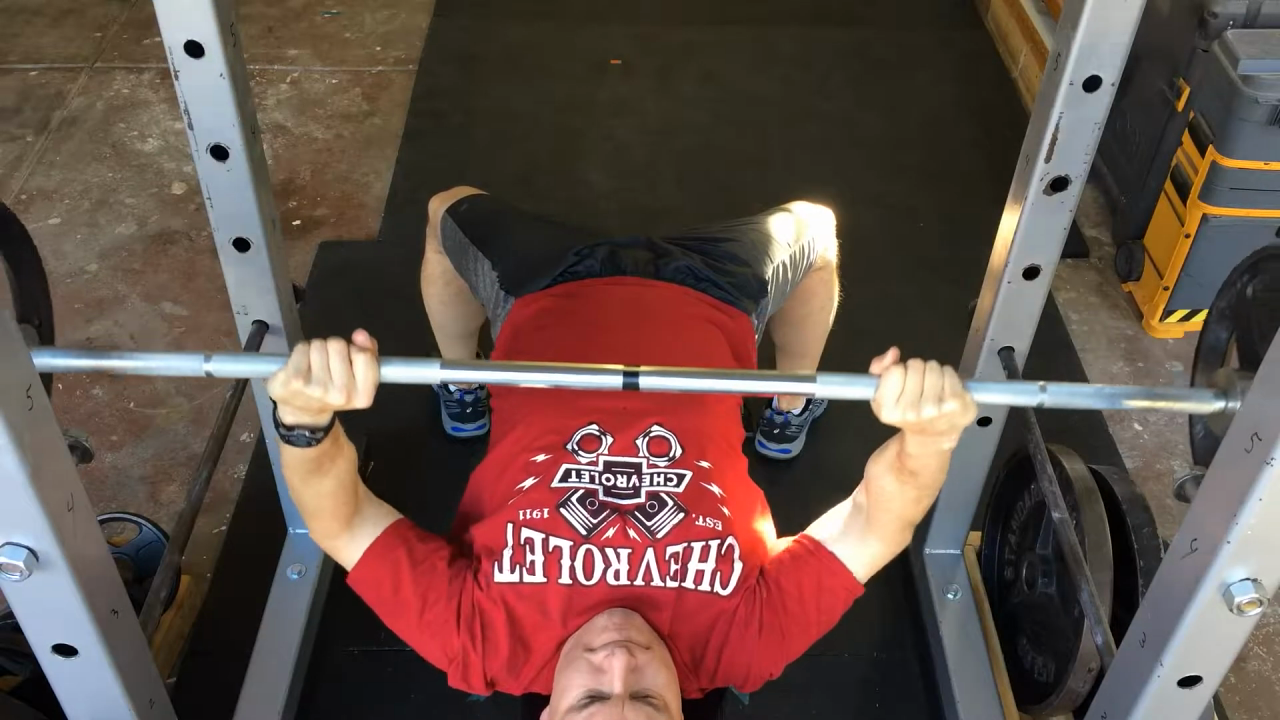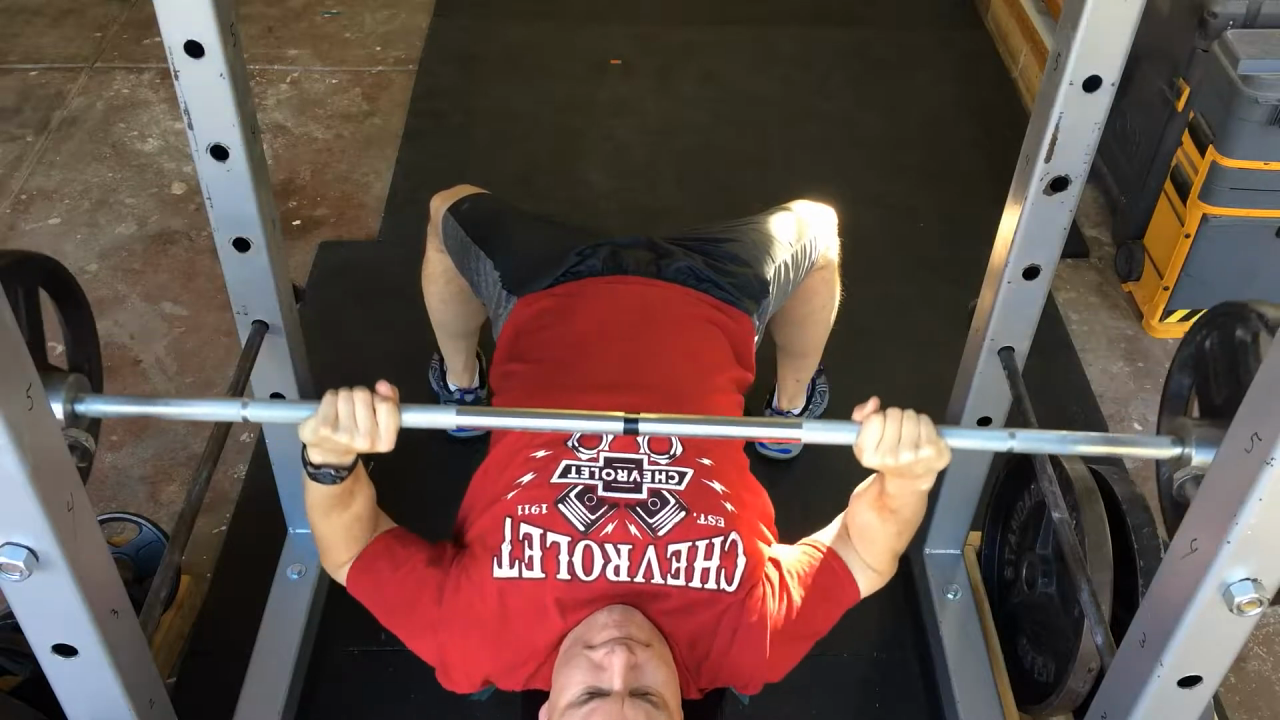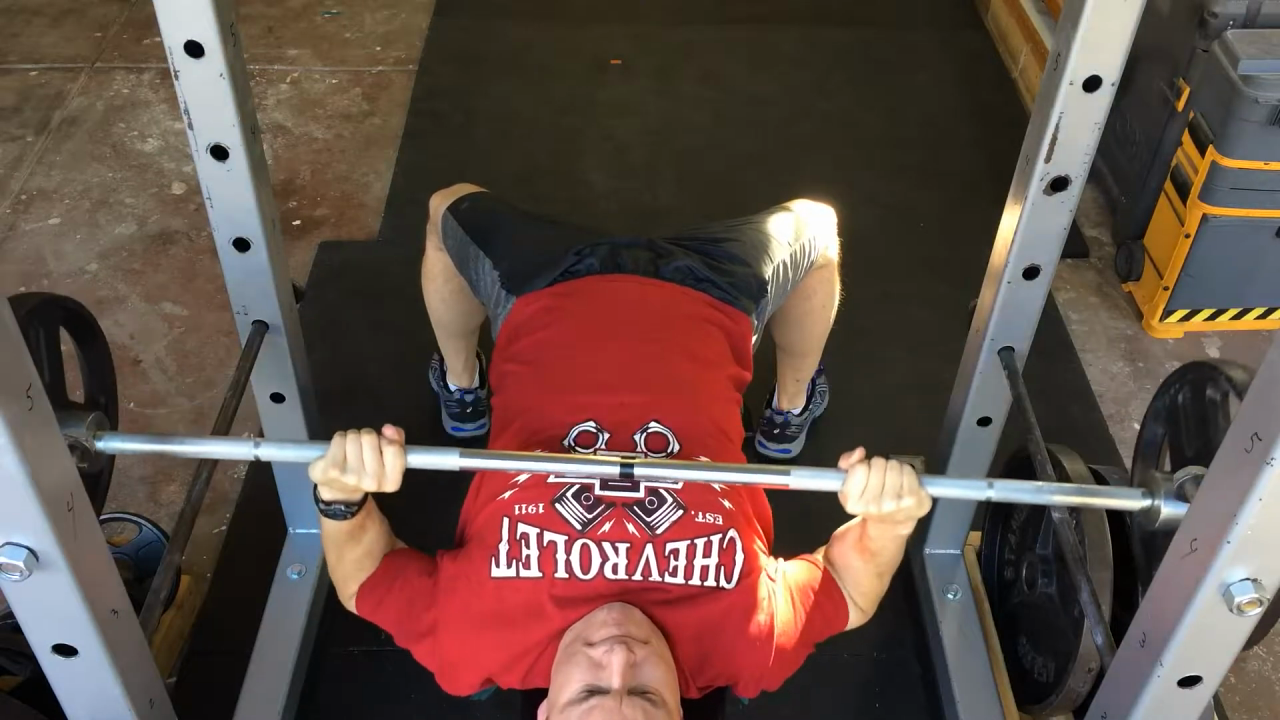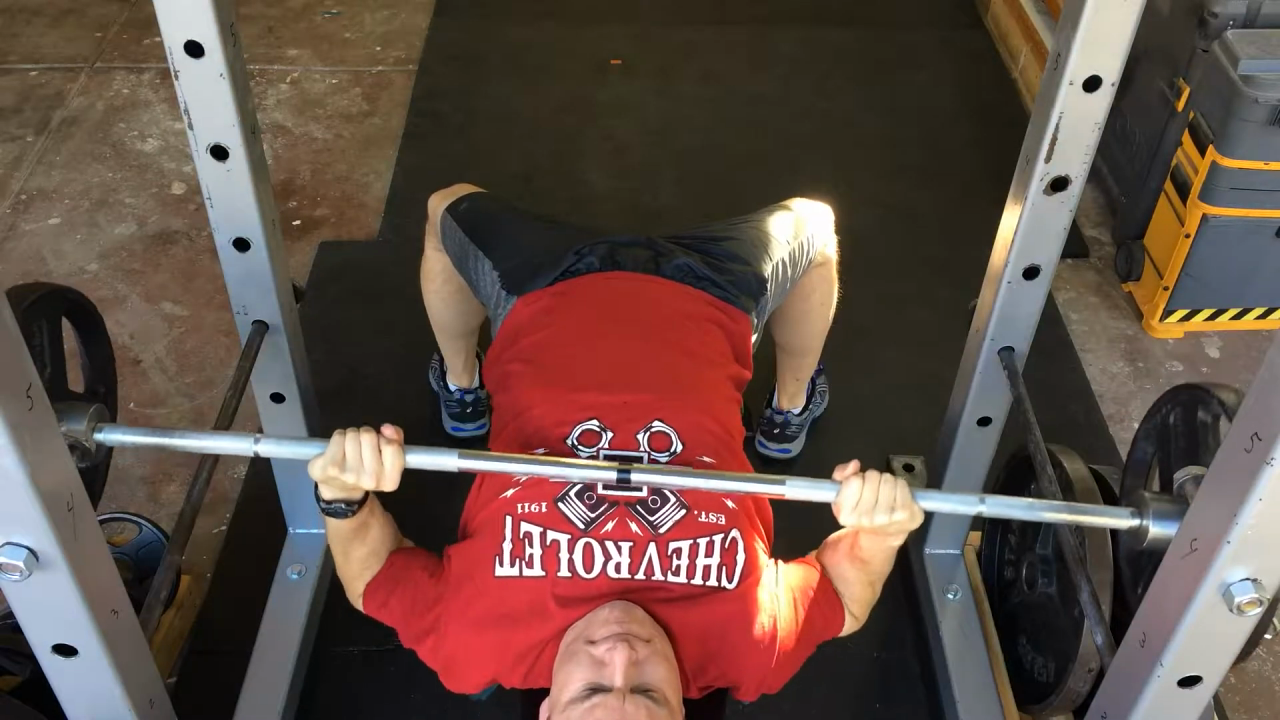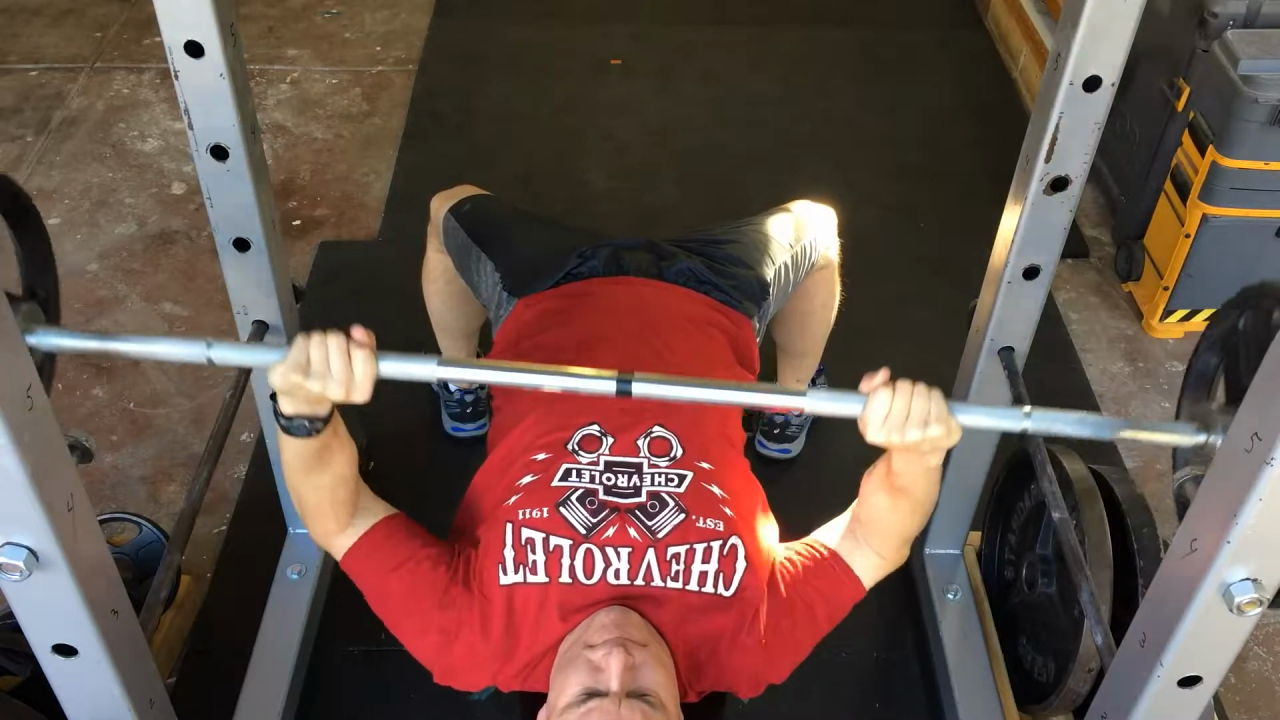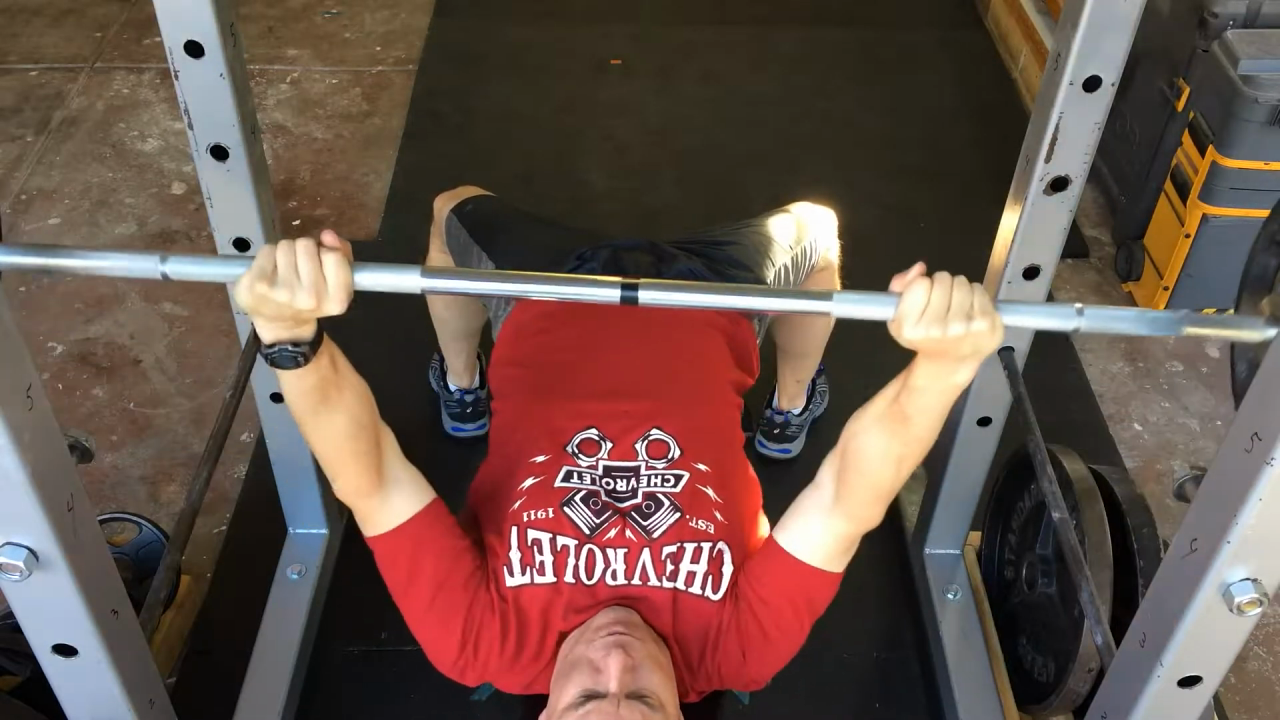
dt=0.4s
person 1, frame 1
left shoulder: (481, 641)
right shoulder: (744, 639)
left elbow: (341, 522)
right elbow: (880, 522)
left wrist: (305, 417)
right wrist: (932, 432)
left knee: (452, 209)
right knee: (811, 224)
person 1, frame 2
left shoulder: (474, 638)
right shoulder: (744, 639)
left elbow: (350, 548)
right elbow: (867, 555)
left wrist: (330, 460)
right wrist: (907, 474)
left knee: (453, 209)
right knee: (813, 224)
person 1, frame 3
left shoulder: (471, 638)
right shoulder: (745, 642)
left elbow: (362, 580)
right elbow: (854, 587)
left wrist: (341, 497)
right wrist: (888, 521)
left knee: (455, 207)
right knee: (812, 222)
person 1, frame 4
left shoulder: (475, 637)
right shoulder: (744, 645)
left elbow: (372, 580)
right elbow: (848, 595)
left wrist: (343, 496)
right wrist: (878, 531)
left knee: (451, 208)
right knee: (808, 222)
person 1, frame 5
left shoulder: (473, 641)
right shoulder: (745, 643)
left elbow: (340, 517)
right elbow: (876, 538)
left wrist: (305, 409)
right wrist: (918, 449)
left knee: (456, 208)
right knee: (811, 224)
person 1, frame 6
left shoulder: (482, 644)
right shoulder: (738, 648)
left elbow: (372, 482)
right elbow: (850, 500)
left wrist: (290, 333)
right wrist: (945, 358)
left knee: (457, 208)
right knee: (812, 225)
